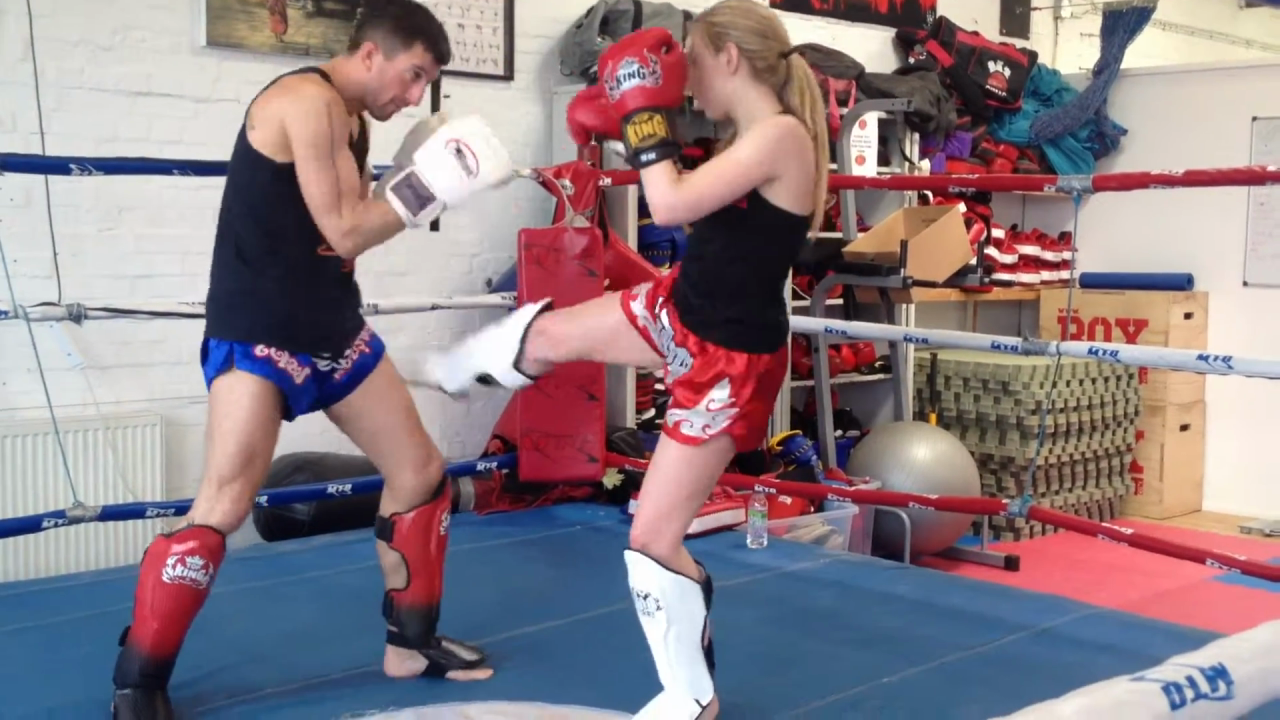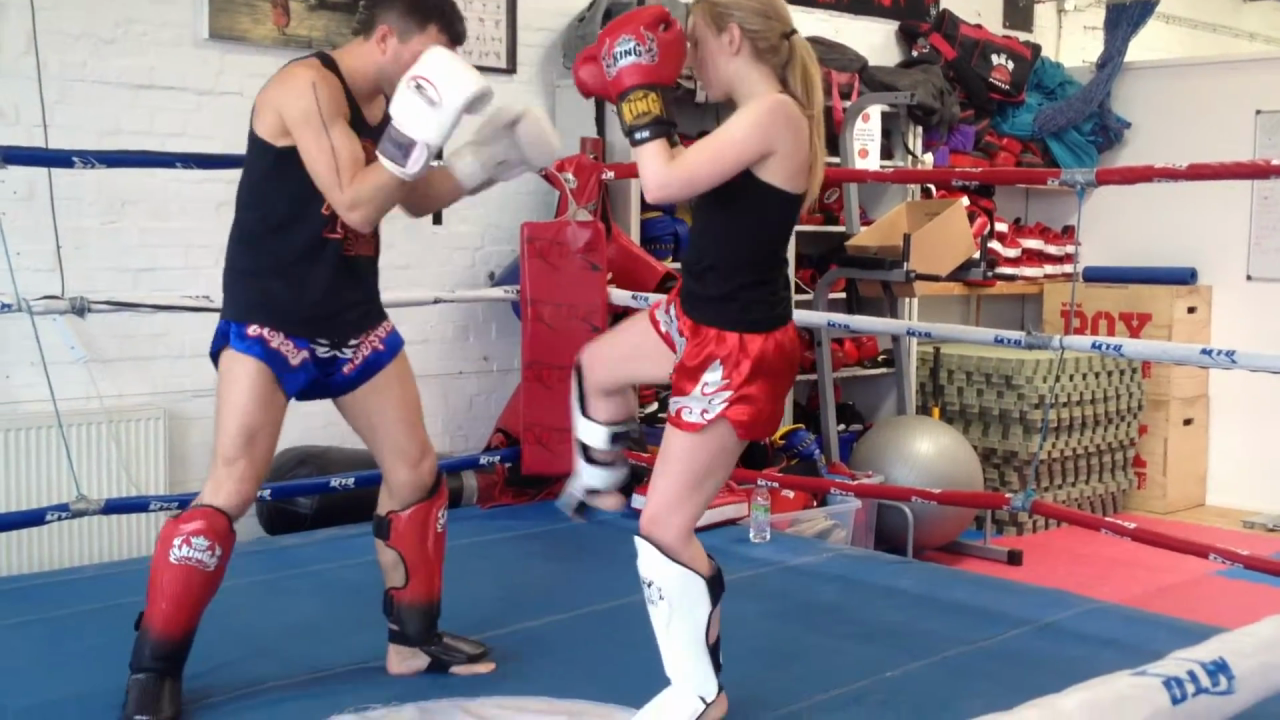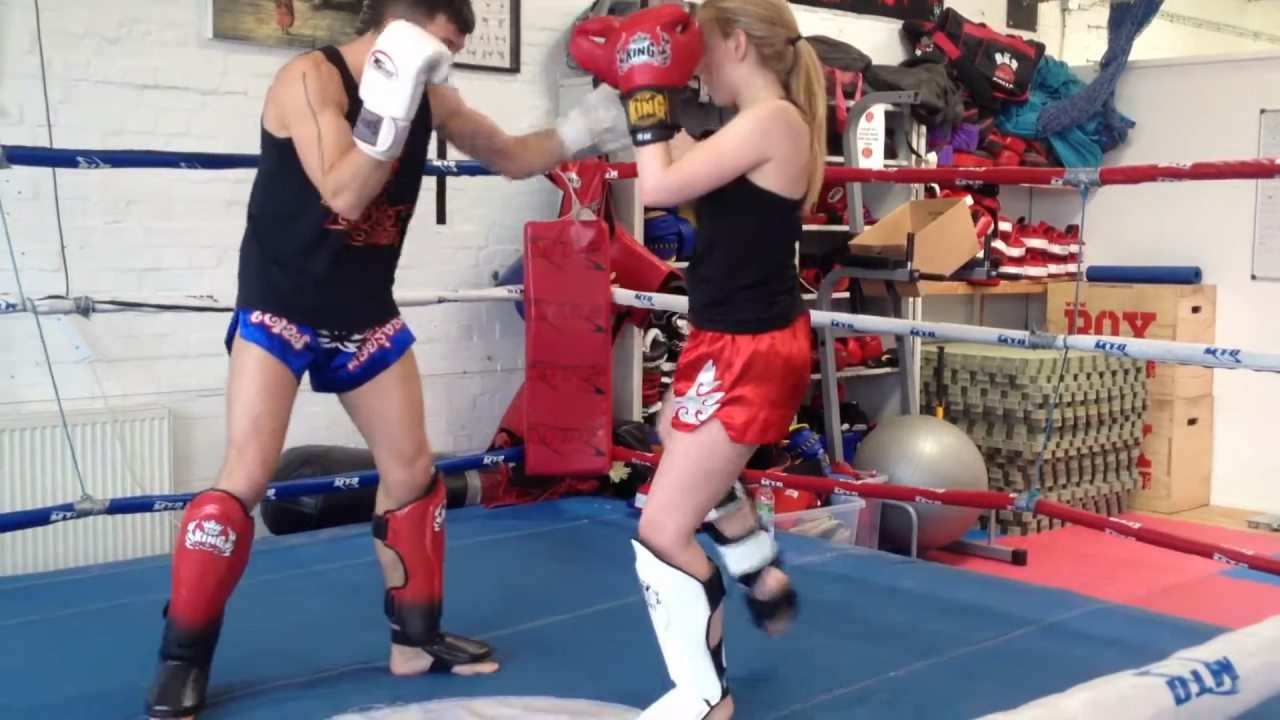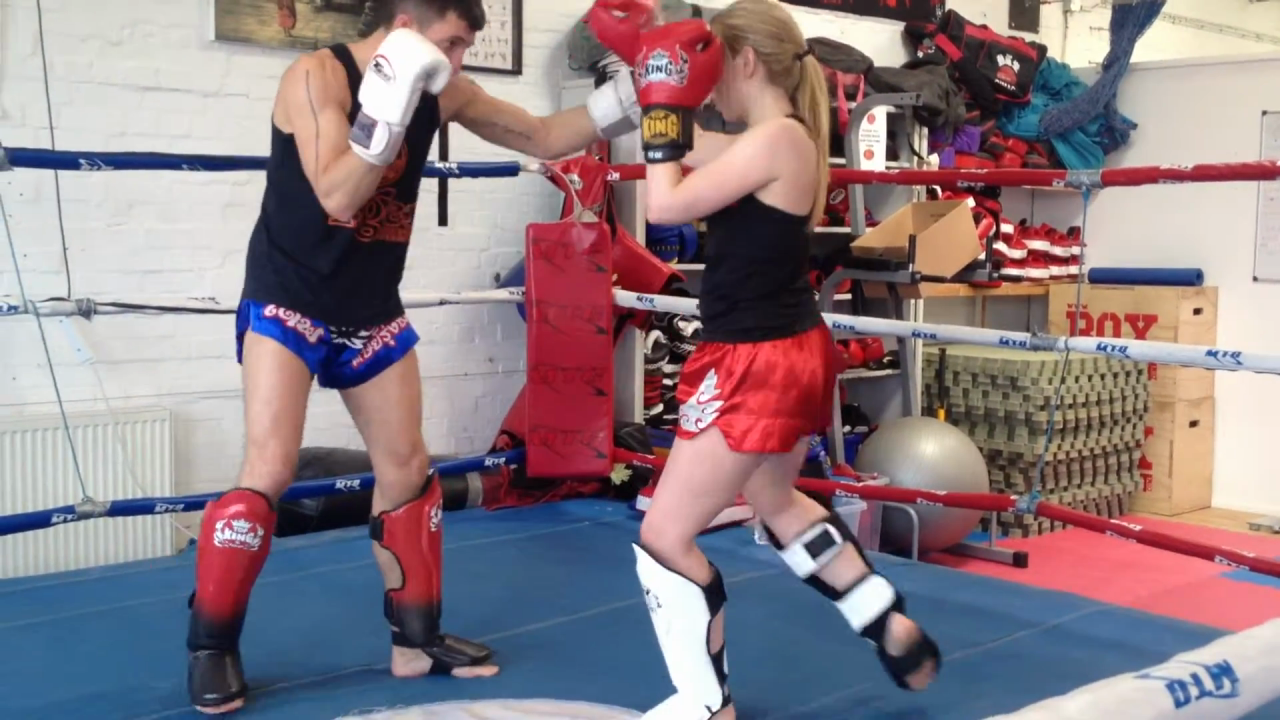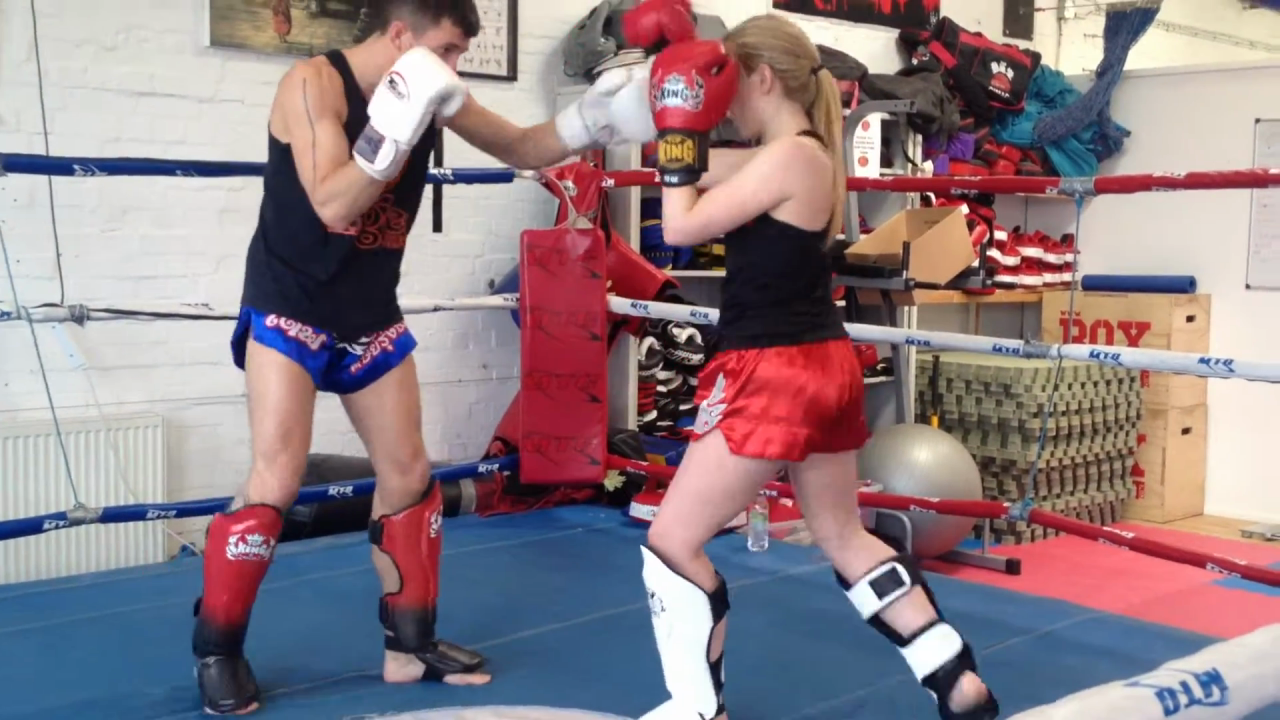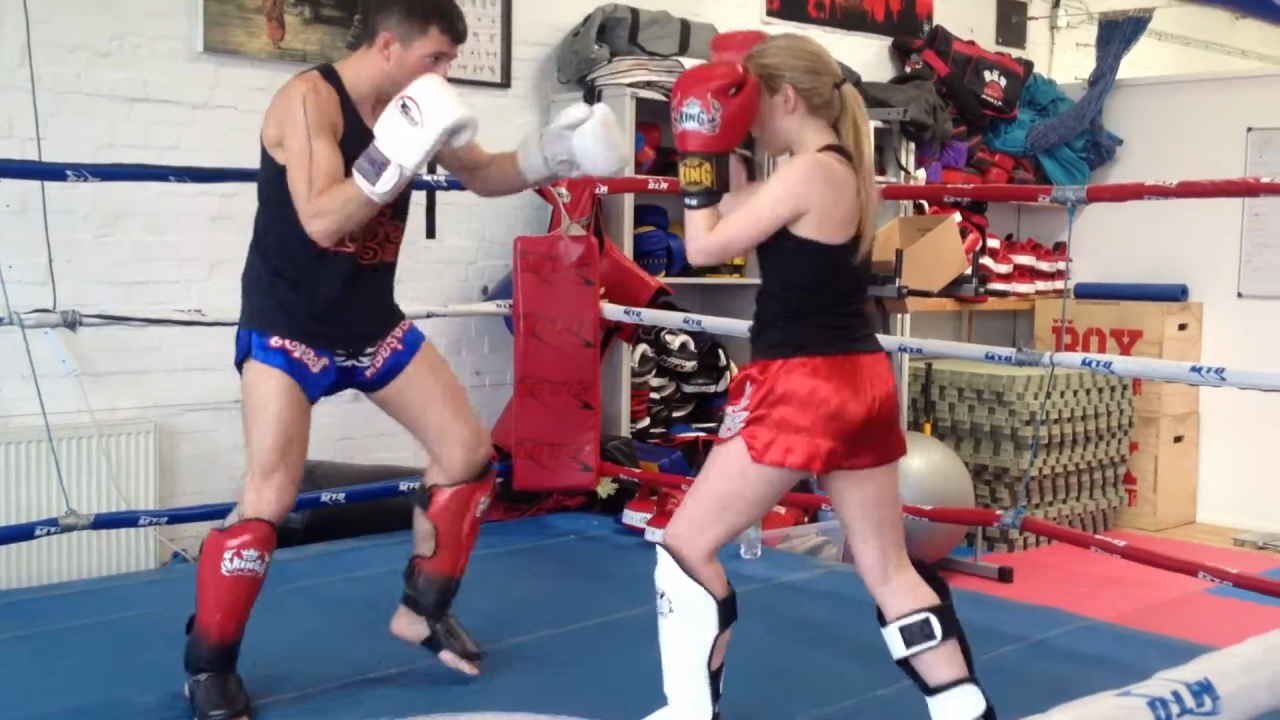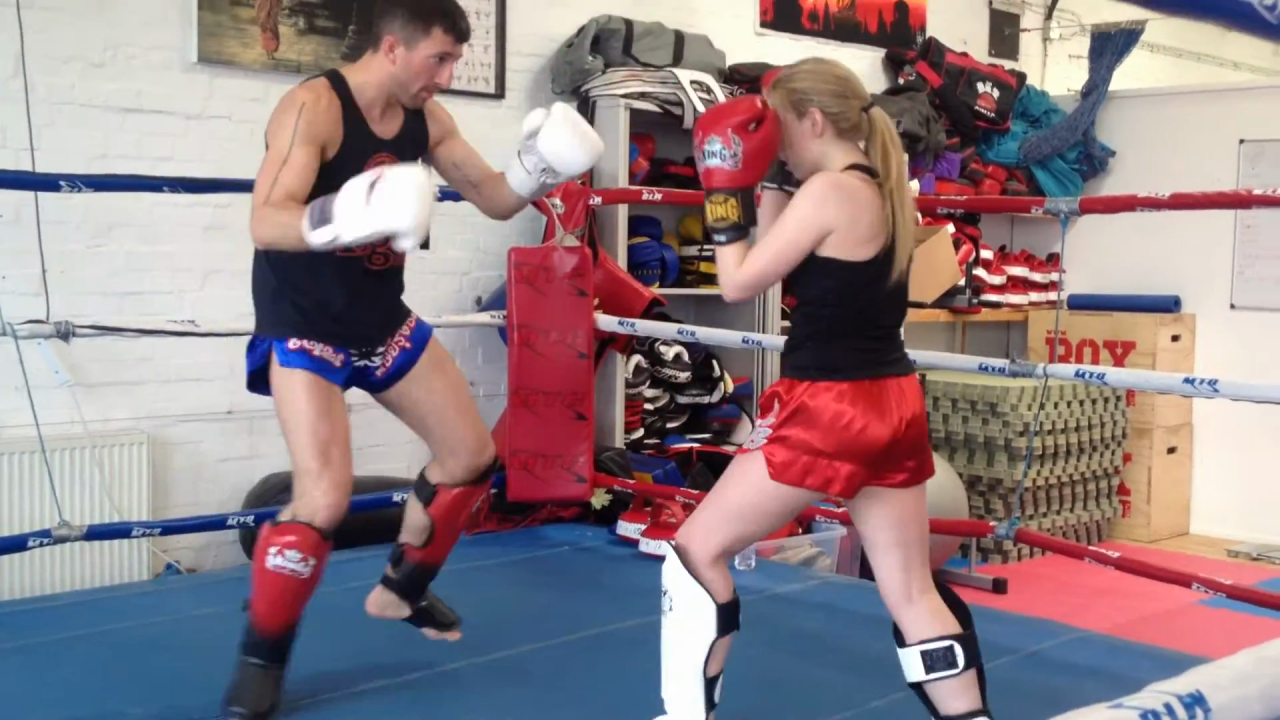
dt=0.1s
person 1, frame 1
left shoulder: (356, 118)
right shoulder: (306, 101)
right elbow: (348, 232)
left wrist: (426, 170)
right wrist: (433, 184)
left hip: (336, 329)
right hip: (258, 334)
left knee: (421, 473)
right knee: (223, 508)
left ankle: (413, 639)
person 1, frame 2
left shoulder: (388, 99)
right shoulder: (309, 86)
left elbow: (416, 199)
right elbow: (357, 206)
left wrist: (486, 158)
right wrist: (422, 126)
left hip: (353, 321)
right hip: (271, 318)
left knee: (415, 473)
right knee: (231, 488)
left ankle: (413, 638)
person 1, frame 3
left shoulder: (424, 91)
right shoulder: (312, 76)
left elbow: (507, 157)
right elbow: (345, 200)
left wrist: (590, 124)
right wrist: (386, 108)
left hip: (365, 314)
right hip: (279, 307)
left knee: (412, 474)
right knee: (245, 476)
left ankle: (415, 636)
right ankle: (183, 660)
person 1, frame 4
left shoulder: (437, 87)
right shoulder: (318, 74)
left elbow: (536, 137)
right elbow: (339, 199)
left wrist: (617, 104)
right wrist: (386, 112)
left hip: (371, 312)
right hip: (289, 301)
left knee: (405, 474)
right knee: (268, 472)
left ankle: (416, 639)
right ankle: (212, 648)
person 1, frame 5
left shoulder: (434, 91)
right shoulder: (314, 83)
left elbow: (519, 145)
right elbow: (334, 207)
left wrist: (596, 114)
right wrist: (394, 124)
left hip: (370, 316)
right hip: (287, 309)
left knee: (408, 481)
right knee: (276, 480)
left ankle: (410, 645)
right ankle: (218, 651)
person 1, frame 6
left shoulder: (415, 102)
right shoulder: (309, 99)
left elbow: (485, 176)
right elbow: (322, 222)
left wrist: (554, 152)
right wrist: (398, 152)
left hip: (372, 322)
right hip: (287, 326)
left knee: (467, 454)
right knee: (269, 499)
left ankle: (423, 610)
person 1, frame 7
left shoulder: (427, 119)
right shoulder: (311, 106)
left elbow: (497, 198)
right elbow: (268, 226)
left wrist: (544, 163)
right wrist: (347, 214)
left hip: (382, 323)
right hip: (304, 327)
left knee: (469, 453)
right knee: (323, 500)
left ankle: (402, 584)
right ankle: (261, 658)
person 2, frame 1
left shoulder: (782, 137)
right shoulder: (752, 131)
left elbow: (672, 207)
right elbow: (683, 189)
left wrist: (648, 118)
right wrist: (626, 128)
left hip: (733, 363)
right hip: (678, 310)
left knee: (653, 537)
right knee: (545, 329)
right ankle: (464, 367)
person 2, frame 2
left shoulder: (769, 117)
right shoulder: (766, 118)
left elbow: (661, 183)
right elbow: (706, 175)
left wrist: (640, 96)
right wrist: (623, 92)
left hip: (737, 346)
right hip: (702, 314)
left knee: (664, 527)
right knee: (598, 368)
right ankle: (598, 480)
person 2, frame 3
left shoulder: (770, 124)
right shoulder: (778, 122)
left elbow: (654, 188)
right elbow: (684, 166)
left wrist: (649, 93)
right wrist: (643, 86)
left hip: (750, 353)
right hip: (745, 339)
left knee: (664, 530)
right knee: (693, 481)
right ankle: (767, 579)
person 2, frame 4
left shoulder: (774, 142)
right shoulder: (784, 137)
left elbow: (664, 205)
right elbow: (705, 155)
left wrist: (664, 106)
right wrist: (645, 68)
left hip: (756, 364)
right hip: (780, 349)
left knee: (664, 536)
right knee: (774, 499)
right ankle: (894, 632)
person 2, frame 5
left shoulder: (789, 158)
right shoulder: (810, 151)
left elbow: (680, 226)
right elbow: (717, 173)
left wrist: (681, 125)
right wrist: (669, 60)
left hip: (772, 375)
right hip: (826, 365)
left knee: (672, 541)
right knee: (843, 539)
person 2, frame 6
left shoulder: (810, 173)
right shoulder: (843, 167)
left elbow: (702, 247)
right elbow: (748, 208)
left wrist: (700, 147)
right wrist: (721, 151)
left hip: (799, 386)
right hip: (858, 380)
left knee: (687, 544)
right knee: (884, 570)
person 2, frame 7
left shoulder: (826, 192)
right shoulder: (887, 189)
left elbow: (736, 283)
left wrist: (725, 185)
right wrist: (771, 177)
left hip: (828, 408)
right hip: (894, 404)
left knee: (699, 549)
right knee: (911, 590)
